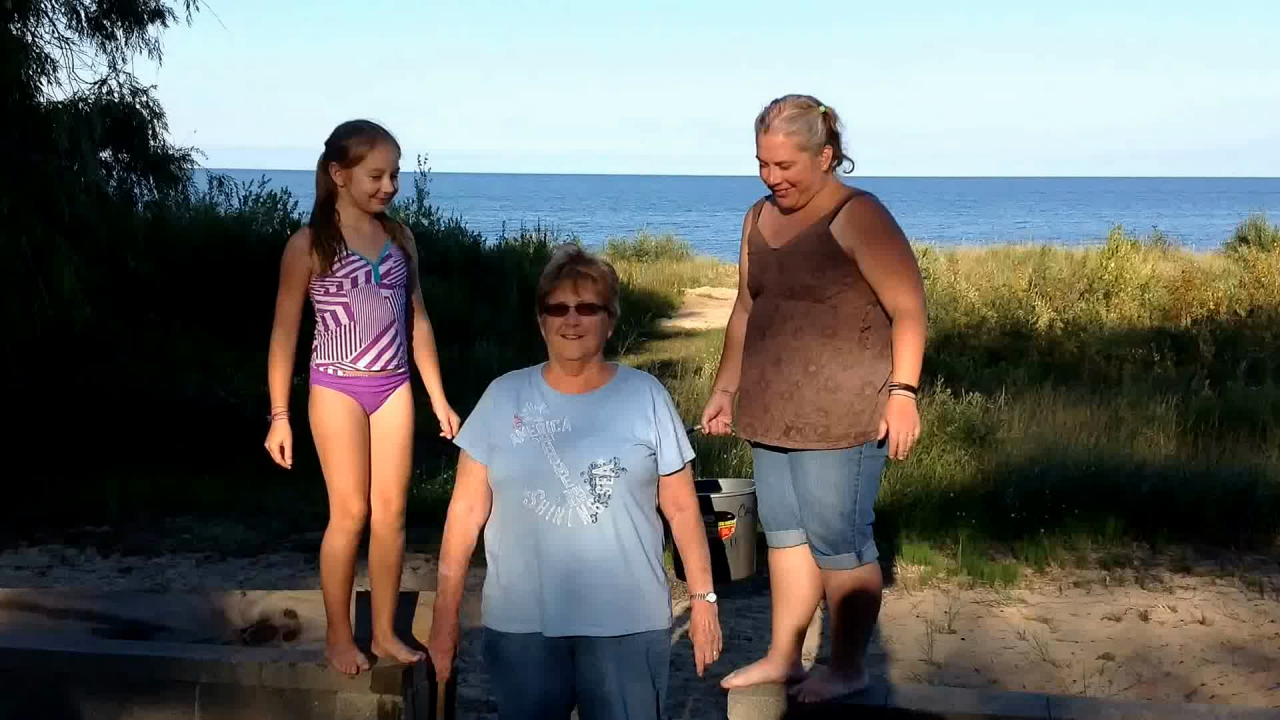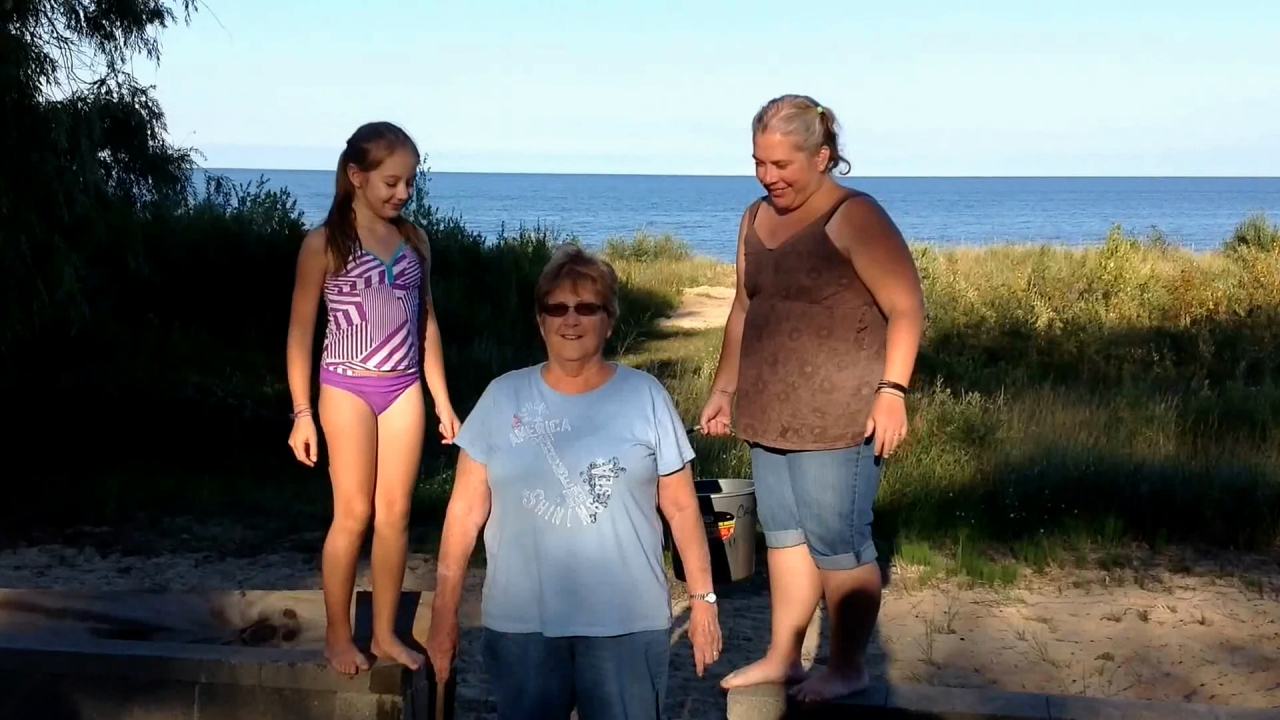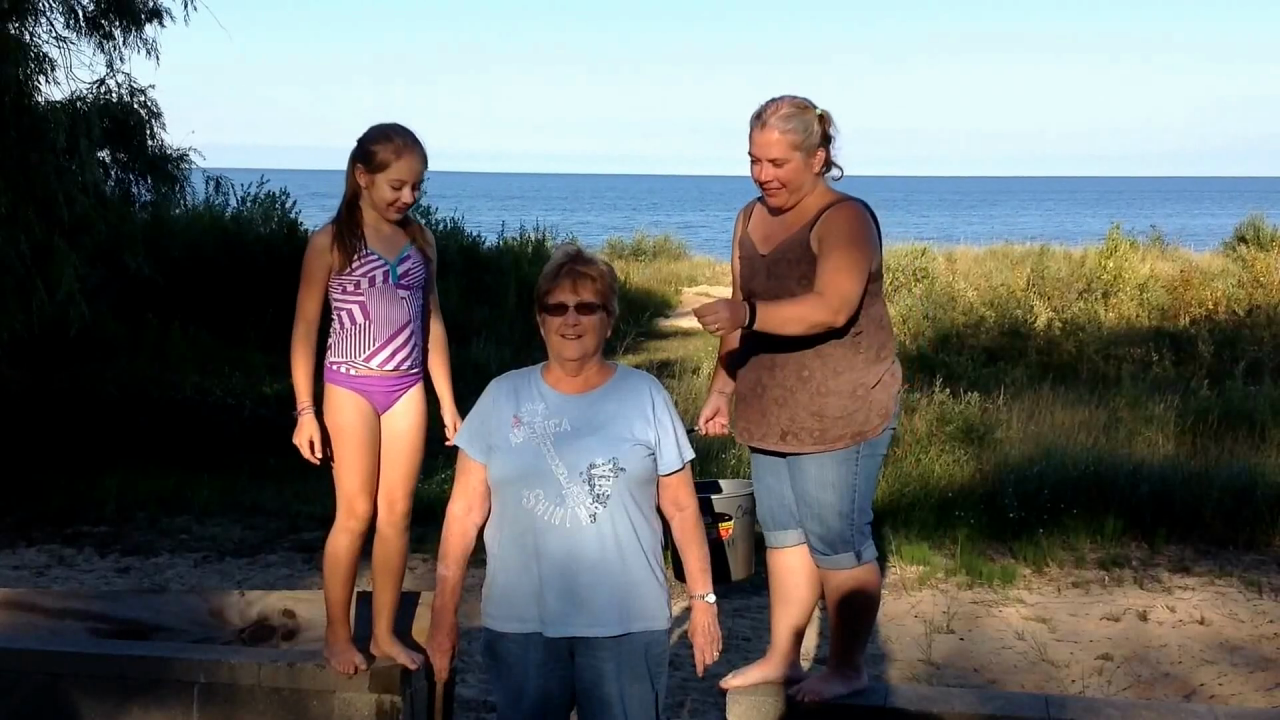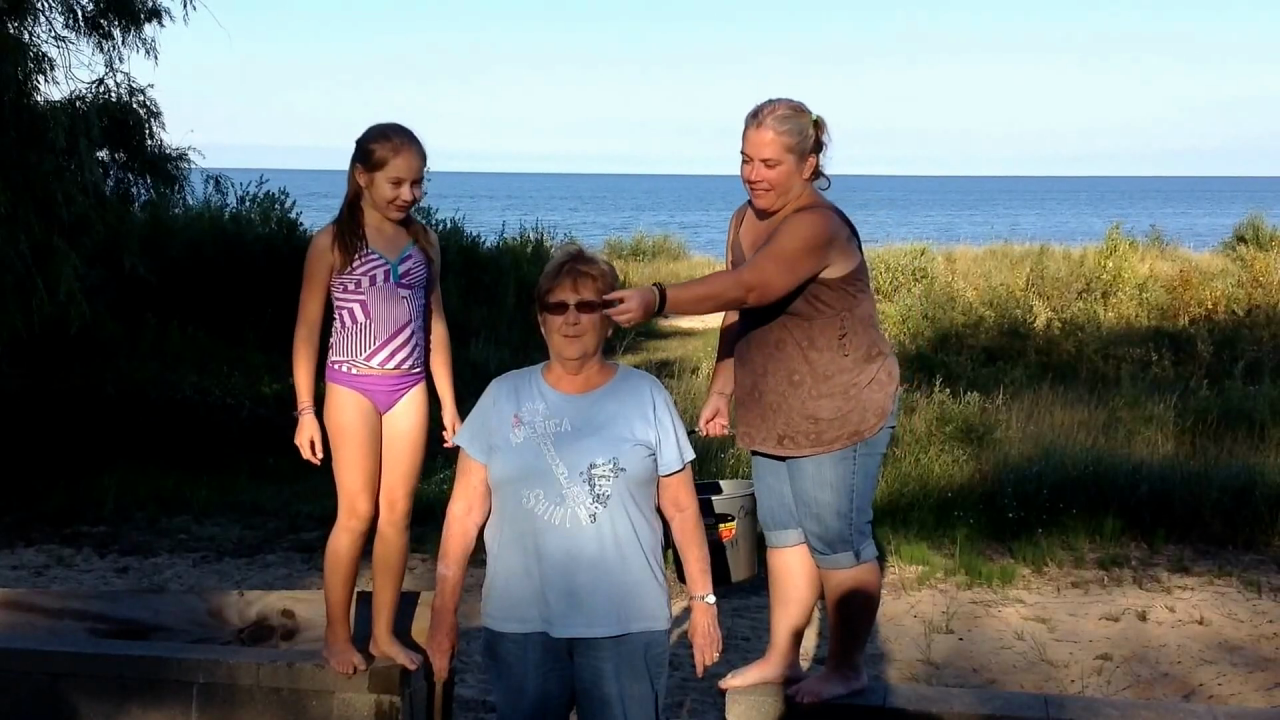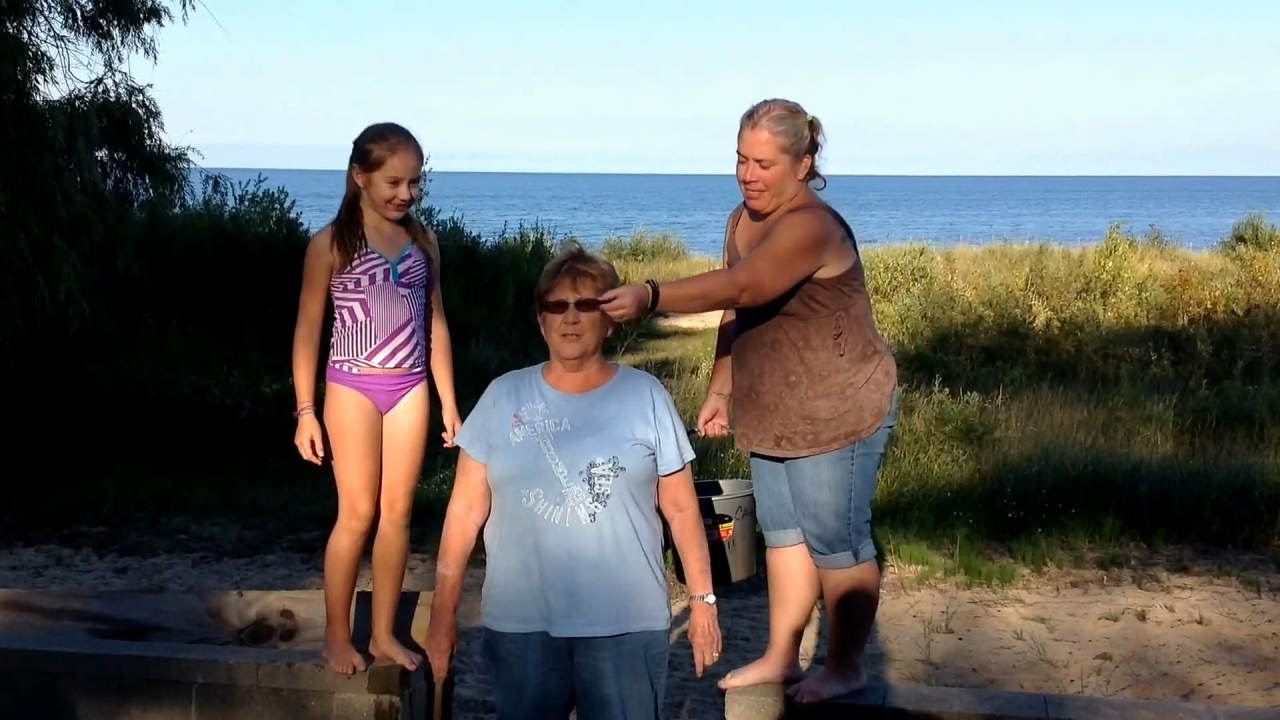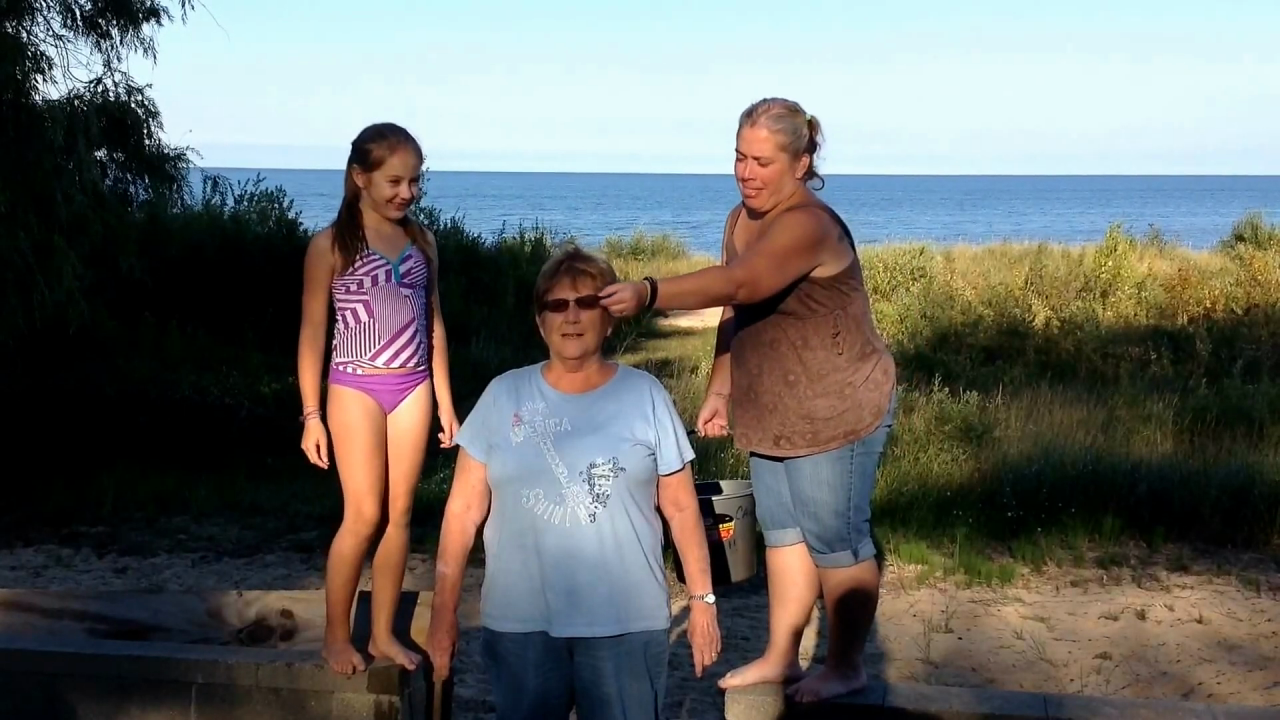
dt=0.4s
person 1, frame 1
left shoulder: (859, 217)
right shoulder: (759, 218)
left elbow: (908, 308)
left wrist: (902, 391)
right wrist: (725, 388)
left hip: (840, 414)
right hip: (775, 411)
left knee: (839, 541)
right knee: (784, 532)
left ankle: (848, 666)
right ankle: (782, 657)
person 1, frame 2
left shoulder: (856, 217)
right shoulder: (756, 218)
left elbow: (906, 308)
left wrist: (891, 391)
right wrist: (723, 389)
left hip: (839, 414)
right hip: (772, 412)
left knee: (837, 541)
right knee: (782, 532)
left ankle: (847, 667)
right ankle: (781, 658)
person 1, frame 3
left shoulder: (844, 219)
right shoulder: (751, 219)
left elbow: (832, 307)
left wrist: (743, 311)
right wrist: (721, 387)
left hip: (839, 413)
right hip: (773, 412)
left knee: (836, 541)
right knee: (782, 532)
left ankle: (846, 666)
right ankle: (779, 657)
person 1, frame 4
left shoulder: (817, 225)
right shoulder: (745, 220)
left elbow: (746, 289)
left wrist: (657, 299)
right wrist: (722, 389)
left hip: (839, 412)
right hip: (775, 413)
left knee: (836, 540)
right knee: (783, 532)
left ankle: (846, 667)
right ankle: (780, 656)
person 1, frame 5
left shoulder: (812, 225)
right shoulder: (742, 220)
left elbow: (740, 288)
left wrist: (648, 297)
right wrist: (720, 390)
left hip: (836, 412)
right hip: (774, 412)
left knee: (835, 541)
right knee: (783, 533)
left ankle: (846, 666)
right ankle: (780, 656)
person 1, frame 6
left shoulder: (810, 225)
right shoulder: (741, 220)
left elbow: (738, 284)
left wrist: (647, 293)
right wrist: (720, 390)
left hip: (836, 411)
right hip: (774, 413)
left knee: (835, 539)
right knee: (783, 532)
left ankle: (846, 666)
right ankle: (780, 656)
person 2, frame 1
left shoulder: (399, 237)
right shoulder: (309, 244)
left elbow: (417, 319)
right elbow: (284, 331)
left wrist: (439, 397)
right wrist: (280, 415)
left hip: (394, 388)
right hip: (338, 390)
left knee: (392, 511)
right knee: (350, 513)
left ankle: (384, 631)
right ankle: (338, 635)
person 2, frame 2
left shoulder: (414, 240)
right shoulder: (325, 243)
right elbow: (300, 331)
left wrist: (443, 400)
right wrist: (301, 413)
left hip: (404, 390)
right hip: (348, 390)
left knee: (396, 512)
right knee: (354, 514)
left ankle: (385, 633)
right ankle: (338, 635)
person 2, frame 3
left shoulder: (420, 240)
right shoulder: (331, 242)
right elbow: (305, 327)
left wrist: (447, 401)
right wrist: (305, 410)
left hip: (407, 389)
right hip: (351, 388)
left knee: (397, 513)
right knee: (355, 512)
left ankle: (384, 633)
right ankle: (337, 634)
person 2, frame 4
left shoulder: (424, 242)
right shoulder: (333, 242)
left elbow: (435, 322)
right elbow: (307, 329)
left wrist: (449, 402)
right wrist: (305, 411)
left hip: (409, 390)
right hip: (353, 388)
left knee: (398, 513)
right knee: (357, 513)
left ankle: (384, 633)
right ankle: (337, 635)
person 2, frame 5
left shoulder: (423, 241)
right shoulder: (332, 243)
right elbow: (308, 329)
left wrist: (449, 400)
right wrist: (305, 410)
left hip: (410, 389)
right hip: (353, 388)
left knee: (398, 512)
right knee: (358, 513)
left ankle: (383, 633)
right ankle: (336, 635)
person 2, frame 6
left shoulder: (422, 241)
right shoulder: (331, 245)
right elbow: (312, 332)
left wrist: (445, 400)
right wrist: (311, 415)
left hip: (413, 389)
right hip: (356, 389)
left knee: (400, 513)
right knee: (364, 515)
left ankle: (383, 633)
right ankle: (336, 634)
person 3, frame 1
left shoulder: (646, 396)
right shoulder: (503, 397)
left elbow: (681, 508)
right elbow: (466, 511)
left wrist: (702, 598)
right wrist: (446, 613)
left hip: (627, 623)
right hip: (520, 623)
person 3, frame 2
left shoulder: (646, 396)
right shoulder: (503, 397)
left elbow: (681, 507)
right elbow: (466, 511)
left wrist: (703, 598)
right wrist: (445, 612)
left hip: (628, 624)
right hip: (521, 624)
person 3, frame 3
left shoulder: (646, 395)
right shoulder: (501, 397)
left elbow: (681, 507)
right elbow: (465, 510)
left wrist: (702, 598)
right wrist: (444, 612)
left hip: (627, 623)
right hip: (521, 623)
person 3, frame 4
left shoulder: (646, 395)
right shoulder: (503, 396)
left elbow: (681, 508)
right elbow: (465, 510)
left wrist: (702, 599)
right wrist: (444, 611)
left hip: (627, 623)
right hip: (520, 622)
person 3, frame 5
left shoulder: (646, 395)
right shoulder: (503, 397)
left elbow: (681, 507)
right elbow: (466, 510)
left wrist: (702, 598)
right wrist: (443, 610)
left hip: (626, 622)
right hip: (520, 622)
person 3, frame 6
left shoulder: (645, 394)
right shoulder: (503, 395)
left elbow: (681, 505)
right elbow: (464, 506)
left wrist: (702, 597)
right wrist: (444, 609)
left hip: (625, 620)
right hip: (520, 620)
